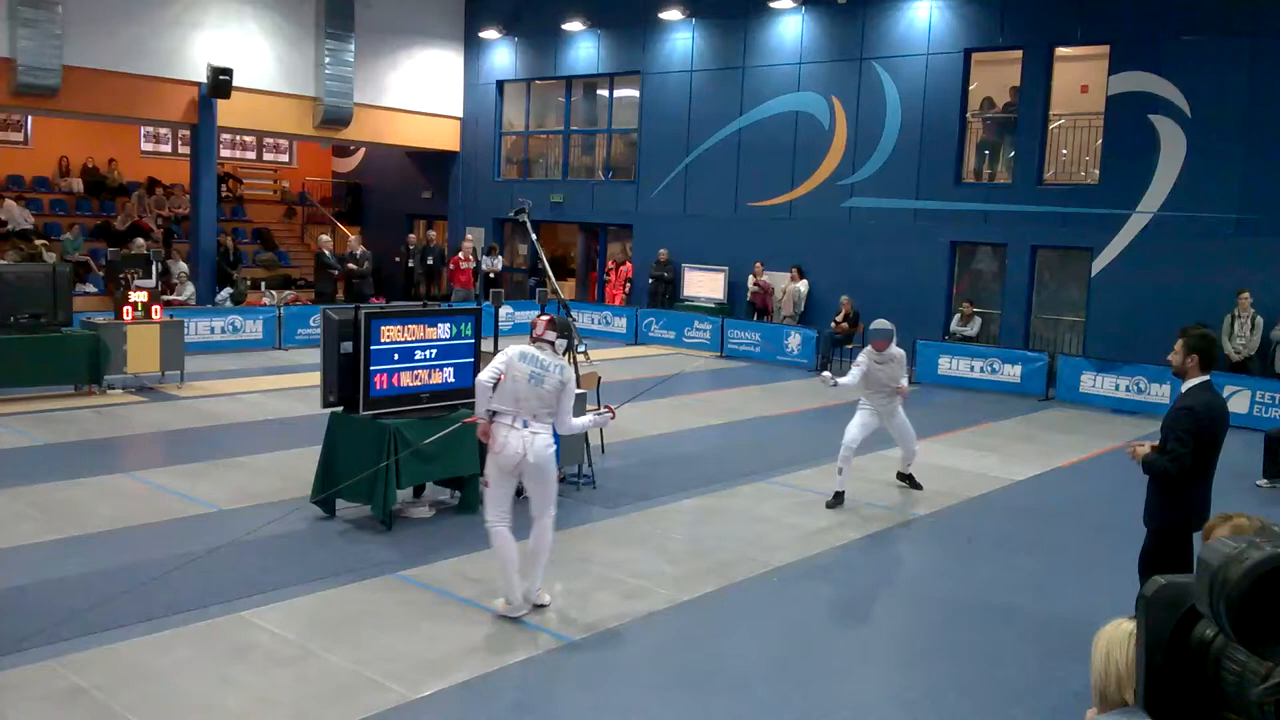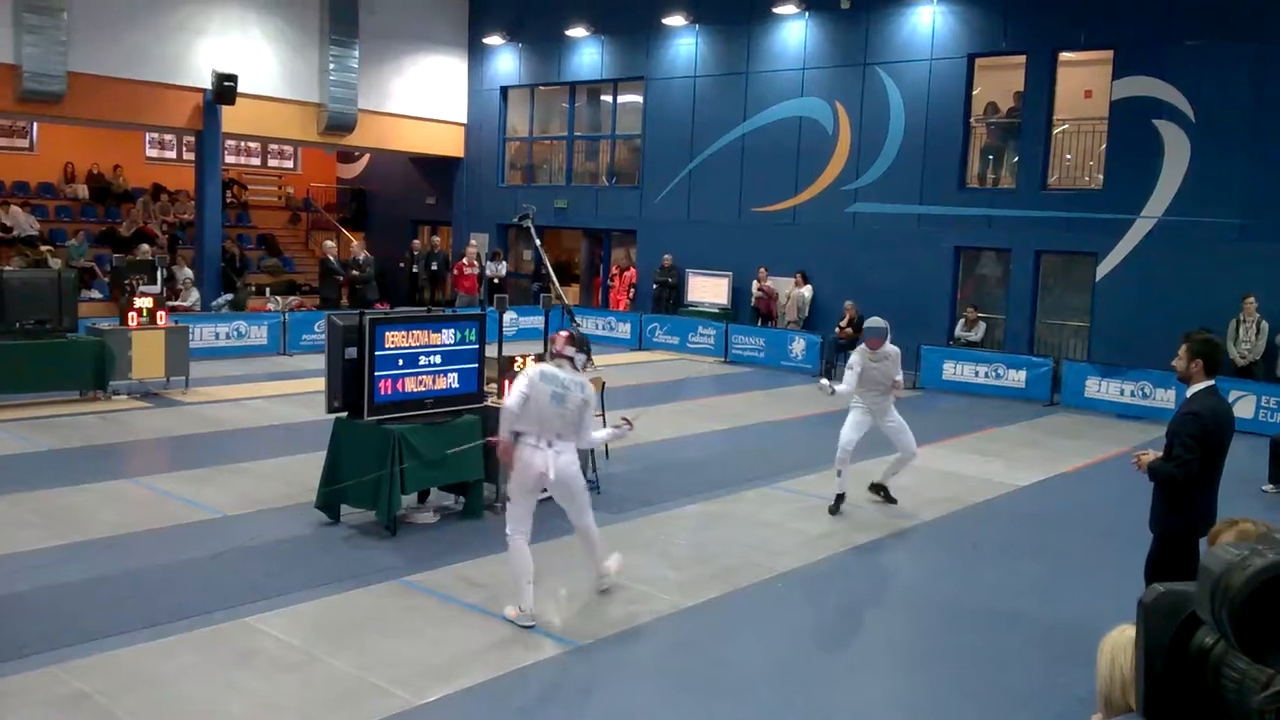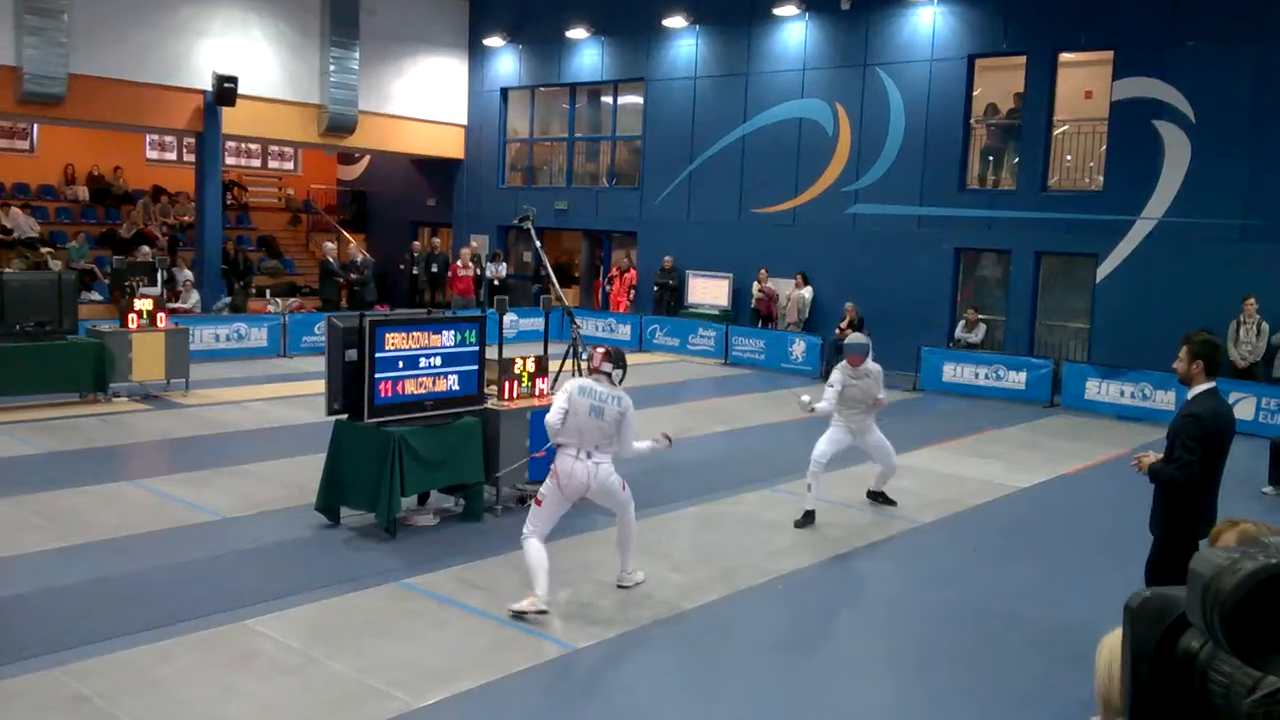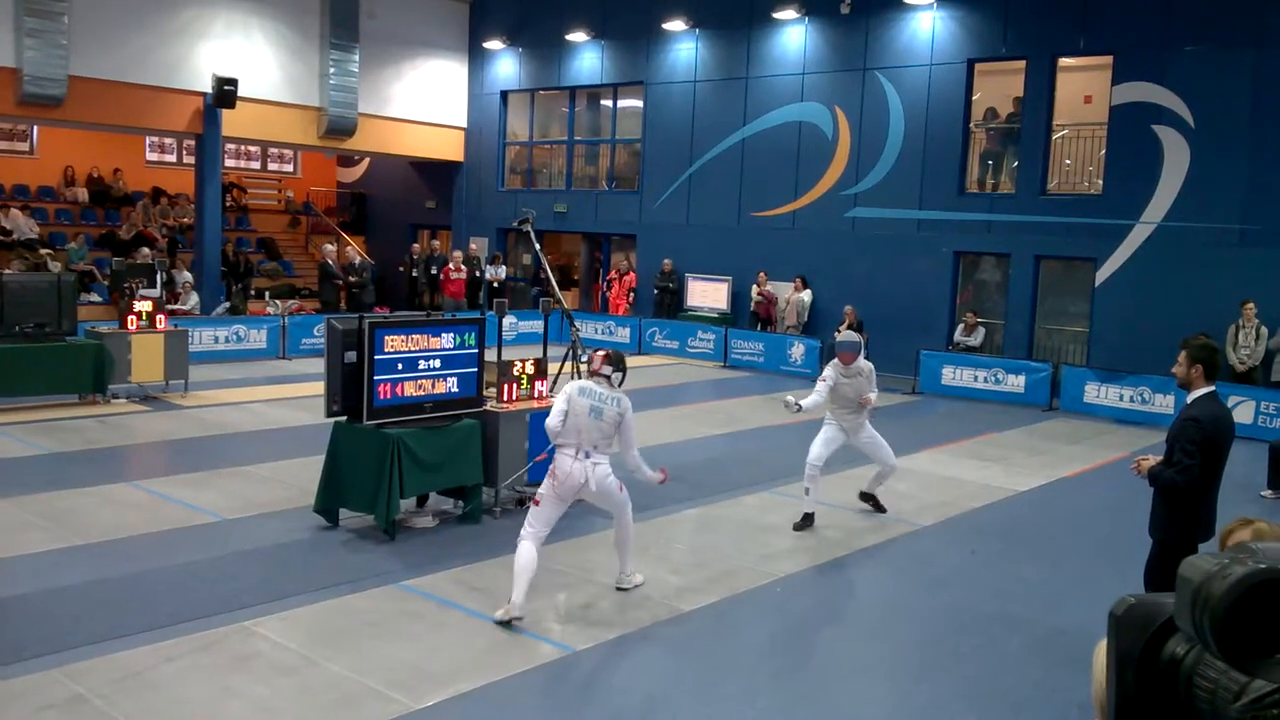
dt=0.3s
person 1, frame 1
left shoulder: (512, 352)
right shoulder: (565, 371)
left elbow: (483, 380)
right elbow: (564, 426)
left wrist: (482, 417)
right wrist: (597, 420)
left hip: (504, 441)
right hip: (540, 445)
left knee: (498, 522)
right knee: (543, 518)
left ankle: (514, 600)
right ankle: (533, 591)
person 1, frame 2
left shoulder: (534, 372)
right shoulder: (585, 388)
left elbow: (510, 405)
right elbow: (583, 441)
left wrist: (505, 438)
right wrist: (614, 433)
left hip: (528, 459)
right hip: (564, 462)
left knee: (517, 536)
right knee: (583, 520)
left ankle: (525, 609)
right ankle: (602, 574)
person 1, frame 3
left shoulder: (573, 386)
right shoulder: (623, 401)
left elbow: (551, 422)
right elbow: (626, 449)
left wrist: (559, 442)
right wrist: (655, 444)
left hip: (567, 469)
right hip: (601, 472)
left knee: (532, 534)
right knee: (626, 510)
left ankle: (539, 597)
right ankle: (626, 573)
person 1, frame 4
left shoulder: (572, 388)
right shoulder: (622, 403)
left elbow: (552, 425)
right elbow: (629, 454)
left wrist: (563, 445)
right wrist: (653, 476)
left hip: (564, 470)
right hip: (599, 474)
left knee: (529, 538)
right knee: (624, 512)
left ankle: (515, 605)
right ankle: (625, 576)
person 2, frame 1
left shoulder: (1188, 407)
right shoulder: (1214, 399)
left elbow: (1173, 468)
left wrist: (1146, 458)
right wrist: (1158, 449)
left hip: (1174, 508)
right hip: (1189, 504)
left knee: (1154, 575)
right knee: (1176, 573)
person 2, frame 2
left shoulder: (1193, 412)
right shoulder: (1219, 404)
left elbow: (1179, 475)
left wrist: (1152, 465)
right wrist: (1164, 457)
left hip: (1180, 513)
right hip: (1195, 509)
left knee: (1161, 579)
right knee: (1182, 579)
person 2, frame 3
left shoulder: (1194, 414)
right shoulder: (1220, 406)
left elbow: (1180, 477)
left wrist: (1152, 467)
right wrist: (1164, 459)
left hip: (1180, 516)
right hip: (1196, 512)
left knee: (1161, 582)
right knee: (1180, 581)
person 2, frame 4
left shoulder: (1194, 418)
right shoulder: (1219, 410)
left elbow: (1180, 481)
left wrist: (1152, 471)
right wrist: (1164, 462)
left hip: (1179, 521)
right hip: (1195, 516)
left knee: (1160, 586)
right knee: (1177, 584)
person 3, frame 1
left shoulder: (899, 355)
right shoulder: (865, 356)
right elbow: (852, 378)
left wrist: (904, 387)
right wrist: (834, 381)
left hip: (893, 409)
right hip: (869, 408)
left knee: (910, 449)
right knee: (848, 443)
left ankle: (904, 473)
right ankle: (839, 493)
person 3, frame 2
left shoulder: (894, 352)
right shoulder: (858, 355)
right elbow: (848, 387)
left wrist: (898, 383)
right wrist: (831, 389)
left hip: (886, 409)
right hip: (862, 407)
left knee: (910, 451)
right knee: (845, 446)
left ankle: (879, 485)
right ankle: (839, 494)
person 3, frame 3
left shoulder: (875, 370)
right shoulder: (839, 372)
right elbow: (828, 404)
left wrist: (880, 401)
right wrist: (811, 406)
left hip: (867, 428)
right hip: (841, 426)
left knee: (891, 466)
right knee: (817, 458)
left ankle: (875, 491)
right ankle: (809, 512)
person 3, frame 4
left shoulder: (868, 368)
right shoulder: (832, 370)
left elbow: (873, 392)
right elbow: (818, 397)
left wrist: (871, 400)
right wrist: (798, 405)
left hip: (861, 426)
right hip: (835, 425)
left knee: (890, 465)
right knee: (813, 462)
left ankle: (868, 494)
right ankle: (808, 515)
